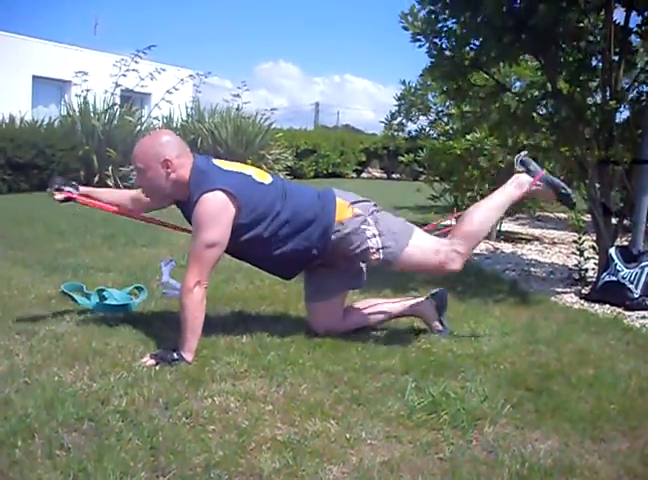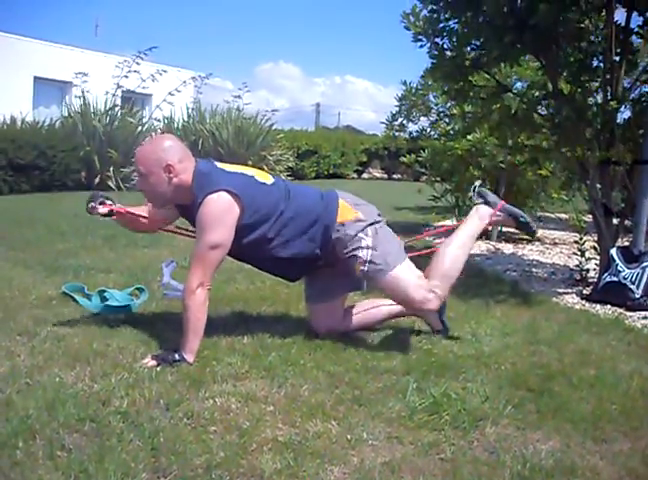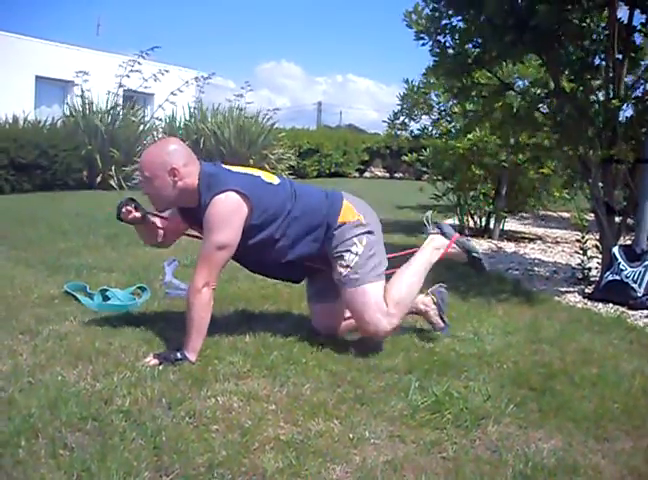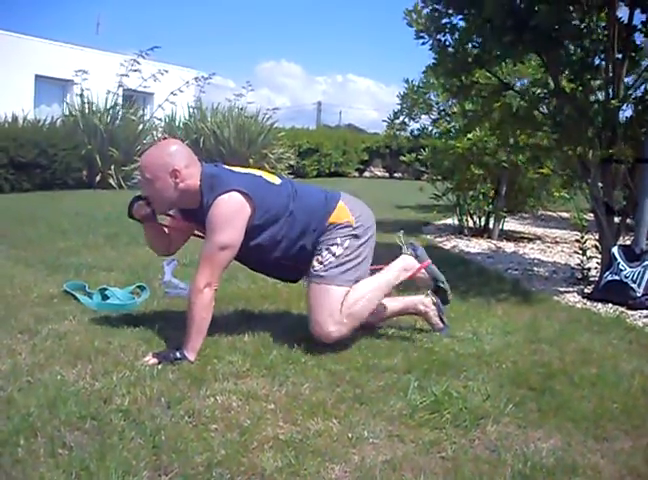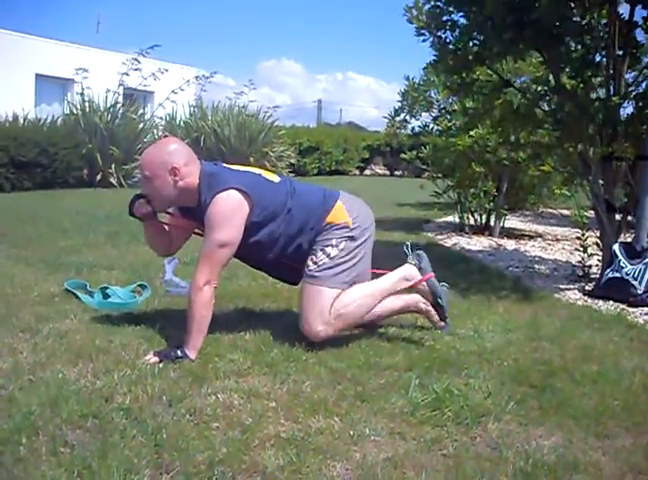
dt=0.1s
person 1, frame 1
left shoulder: (211, 200)
right shoulder: (188, 180)
left elbow: (195, 284)
right elbow: (135, 200)
left wrist: (184, 353)
right wrist: (80, 191)
left hip: (343, 224)
right hip: (327, 238)
left knee: (450, 255)
right knee: (327, 324)
left ankle: (524, 181)
right ankle: (421, 305)
person 1, frame 2
left shoulder: (216, 200)
right shoulder: (188, 190)
left elbow: (198, 284)
right elbow: (148, 221)
left wrist: (185, 355)
right wrist: (116, 212)
left hip: (345, 223)
right hip: (326, 236)
left knee: (427, 296)
right knee: (327, 325)
left ankle: (484, 211)
right ankle: (430, 308)
person 1, frame 3
left shoulder: (223, 202)
right shoulder: (193, 194)
left elbow: (203, 285)
right elbow: (160, 238)
left wrist: (187, 353)
right wrist: (137, 220)
left hip: (345, 223)
right hip: (325, 233)
left knee: (378, 325)
right knee: (327, 324)
left ankle: (438, 243)
right ankle: (426, 302)
person 1, frame 4
left shoulder: (226, 202)
right shoulder: (194, 195)
left elbow: (205, 285)
right elbow: (165, 247)
left wrist: (187, 353)
right wrist: (147, 218)
left hip: (343, 222)
right hip: (327, 228)
left knee: (329, 329)
right knee: (342, 319)
left ankle: (409, 264)
right ankle: (421, 303)
person 1, frame 5
left shoulder: (224, 200)
right shoulder: (193, 194)
left elbow: (205, 283)
right elbow: (165, 247)
left wrist: (188, 351)
right wrist: (147, 217)
left hip: (341, 221)
right hip: (326, 227)
left knee: (318, 328)
right knee: (337, 316)
left ankle: (410, 275)
right ankle: (420, 301)
